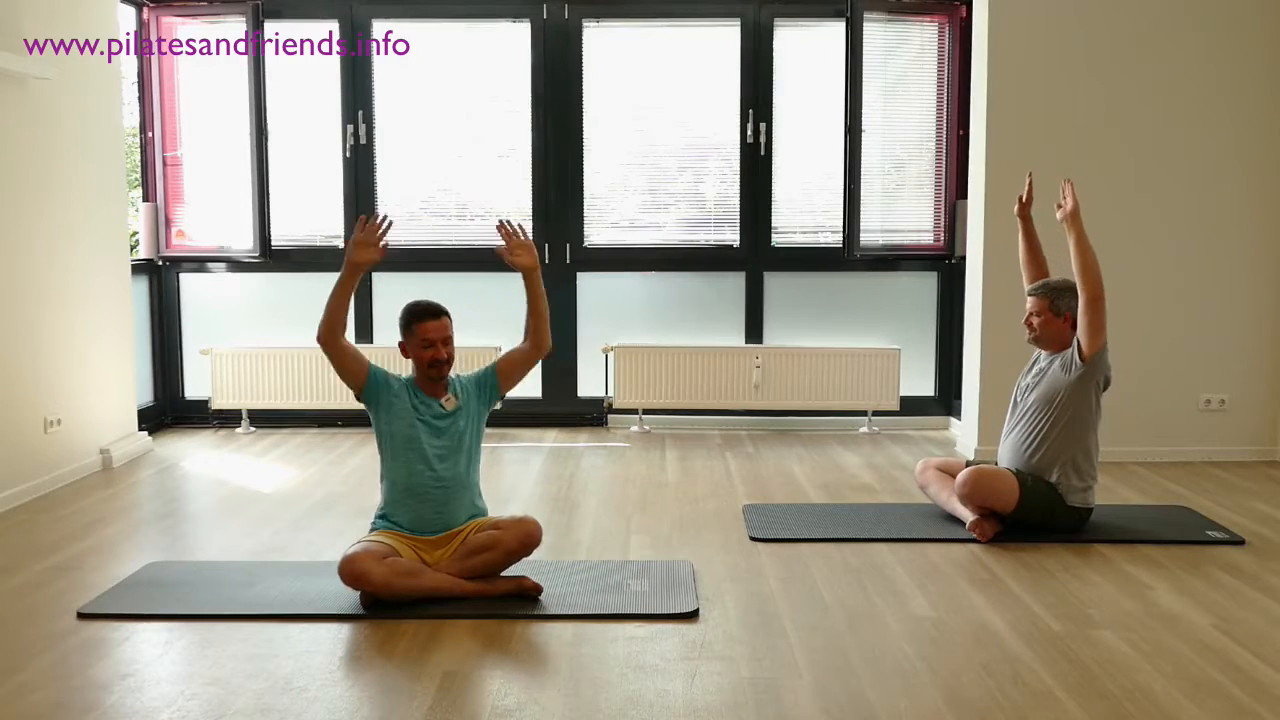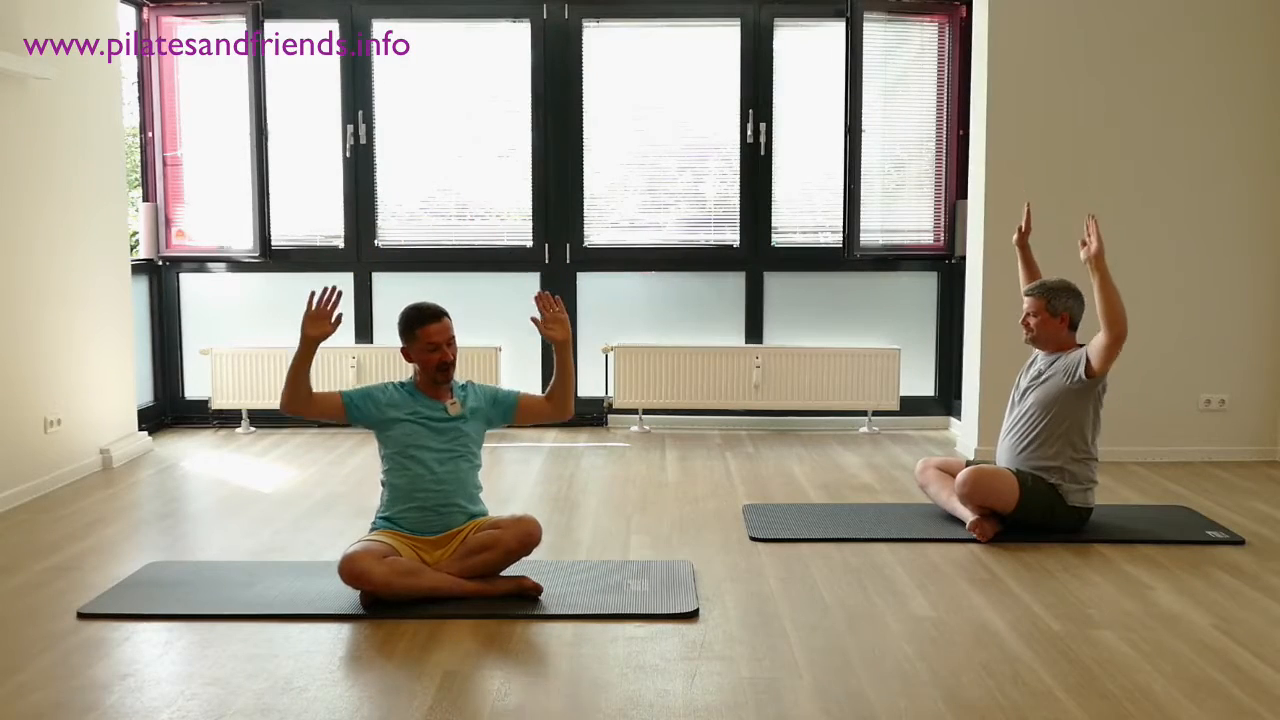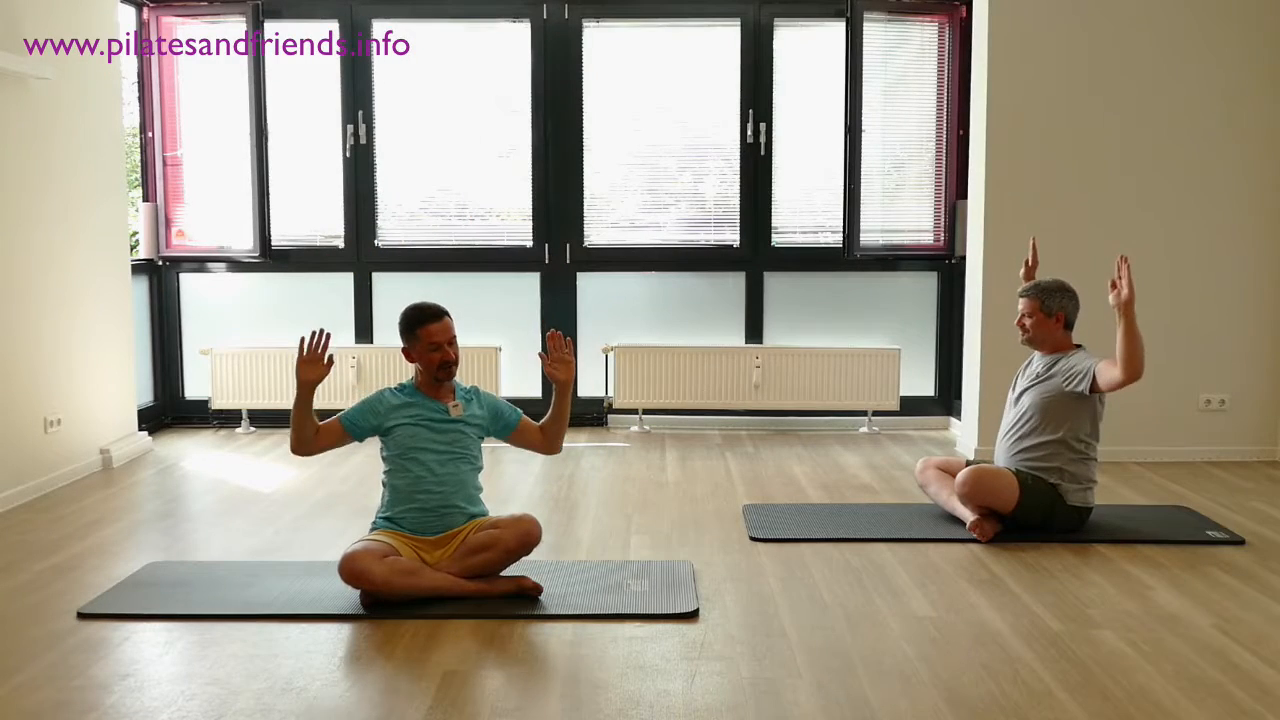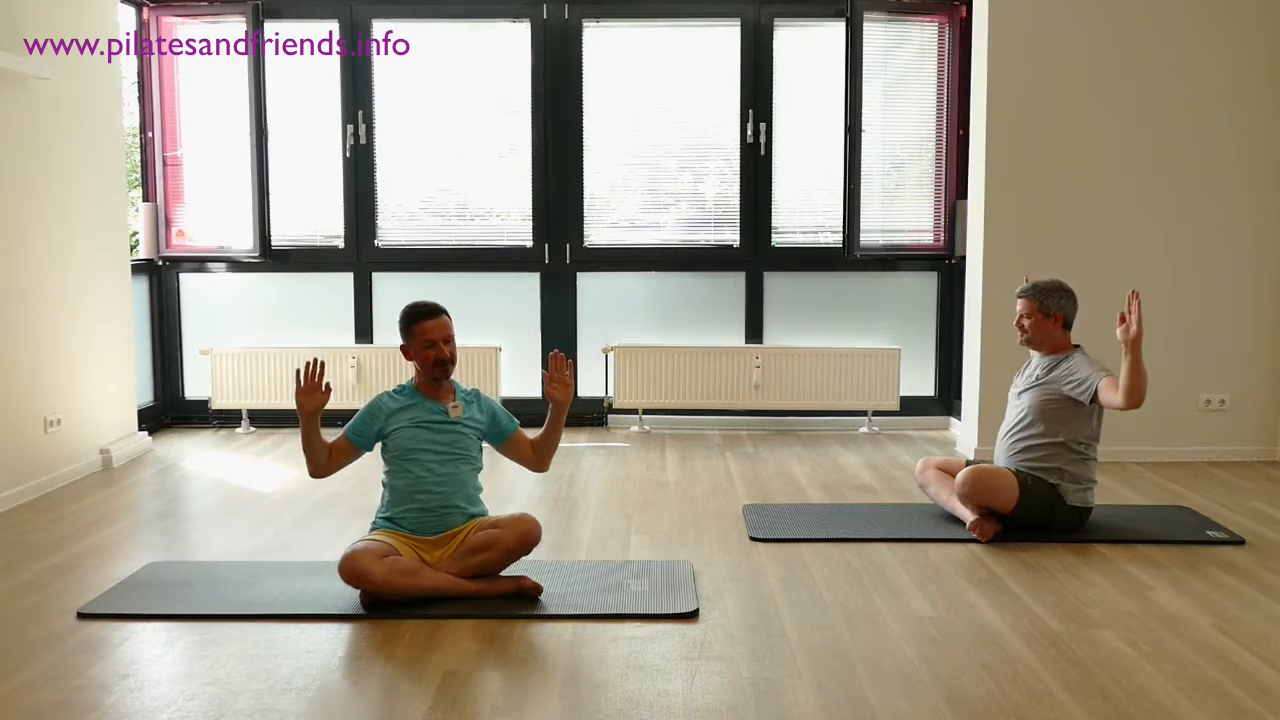
dt=0.4s
person 1, frame 1
left shoulder: (475, 392)
right shoulder: (385, 394)
left elbow: (538, 345)
right elbow: (329, 338)
left wrist: (531, 274)
right wrist: (352, 270)
left hip: (466, 533)
right hip: (398, 537)
left knee: (527, 532)
right knee: (354, 568)
left ankle: (402, 582)
right ankle: (493, 586)
person 1, frame 2
left shoulder: (481, 400)
right shoulder: (383, 401)
left elbow: (559, 408)
right elbow: (296, 405)
left wrist: (561, 346)
right wrist: (309, 343)
left hip: (466, 533)
right hip: (398, 538)
left knee: (526, 530)
right knee: (354, 566)
left ankle: (403, 584)
right ankle: (493, 586)
person 1, frame 3
left shoulder: (482, 403)
right shoulder: (385, 405)
left elbow: (549, 443)
right elbow: (304, 445)
left wrist: (562, 387)
right wrist: (306, 388)
left hip: (467, 533)
right hip: (399, 537)
left knee: (526, 529)
right knee: (355, 566)
left ankle: (401, 583)
right ankle: (492, 586)
person 1, frame 4
left shoulder: (480, 406)
right shoulder: (385, 408)
left elbow: (538, 460)
right elbow: (321, 466)
left wrist: (559, 407)
right wrist: (309, 416)
left hip: (467, 534)
right hip: (399, 537)
left knee: (526, 529)
right knee: (355, 566)
left ankle: (400, 583)
right ankle: (491, 586)
person 2, frame 1
left shoulder: (1083, 363)
right shoulder: (1045, 352)
left elbow: (1091, 295)
right elbow: (1036, 281)
left wrist: (1073, 225)
right wrist: (1024, 220)
left hip: (1060, 502)
right hip: (1017, 480)
left knee: (970, 482)
right knee: (927, 469)
left ankle: (988, 514)
right ankle: (979, 515)
person 2, frame 2
left shoulder: (1081, 366)
right shoulder: (1043, 354)
left elbow: (1115, 333)
right elbow: (1038, 295)
left wrist: (1096, 264)
right wrist: (1022, 248)
left hip: (1059, 500)
right hip: (1015, 479)
left knee: (970, 481)
right knee: (928, 468)
left ankle: (992, 514)
right ankle: (979, 516)
person 2, frame 3
left shoulder: (1078, 367)
right shoulder: (1040, 355)
left elbow: (1128, 371)
right elbow: (1036, 324)
left wrist: (1124, 310)
right wrist: (1029, 281)
left hip: (1058, 500)
right hip: (1015, 479)
left knee: (970, 481)
right knee: (927, 468)
left ankle: (991, 515)
right ankle: (976, 515)
person 2, frame 4
left shoulder: (1079, 370)
right shoulder: (1039, 357)
left elbow: (1129, 399)
left wrist: (1131, 346)
left hip: (1058, 500)
right hip: (1014, 479)
left knee: (971, 481)
right knee: (927, 468)
left ankle: (985, 518)
right ankle: (977, 516)
